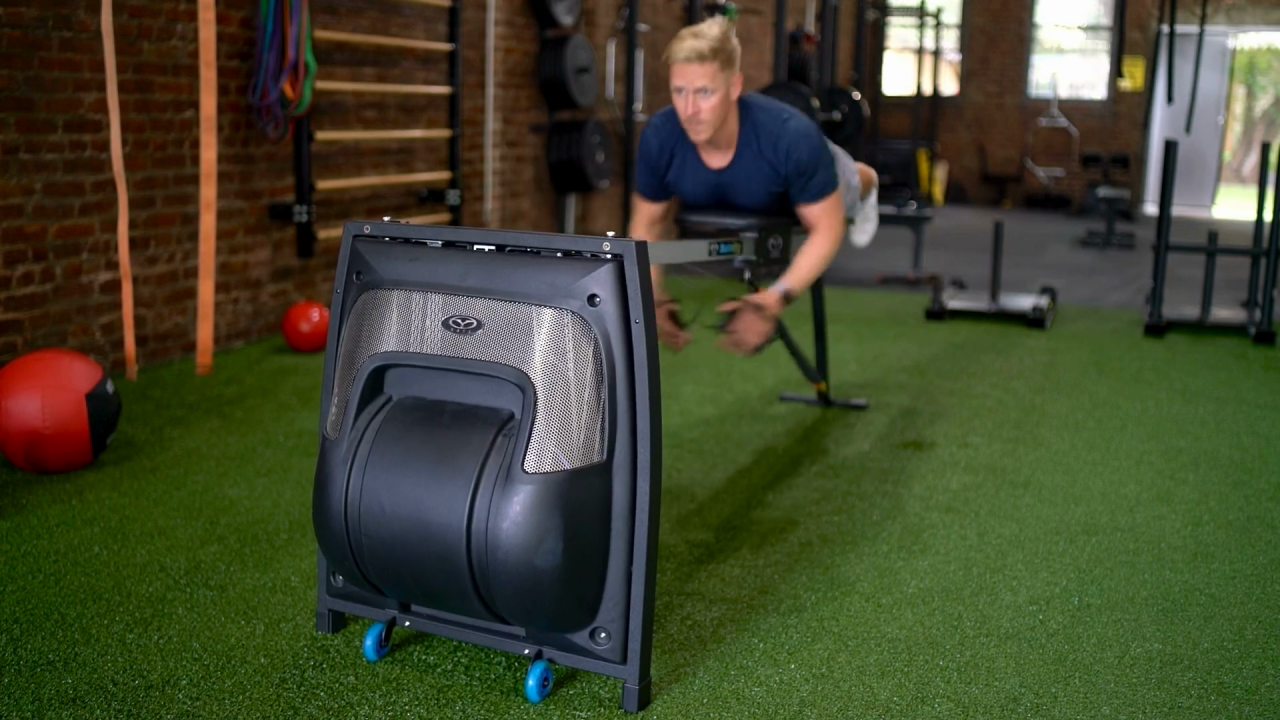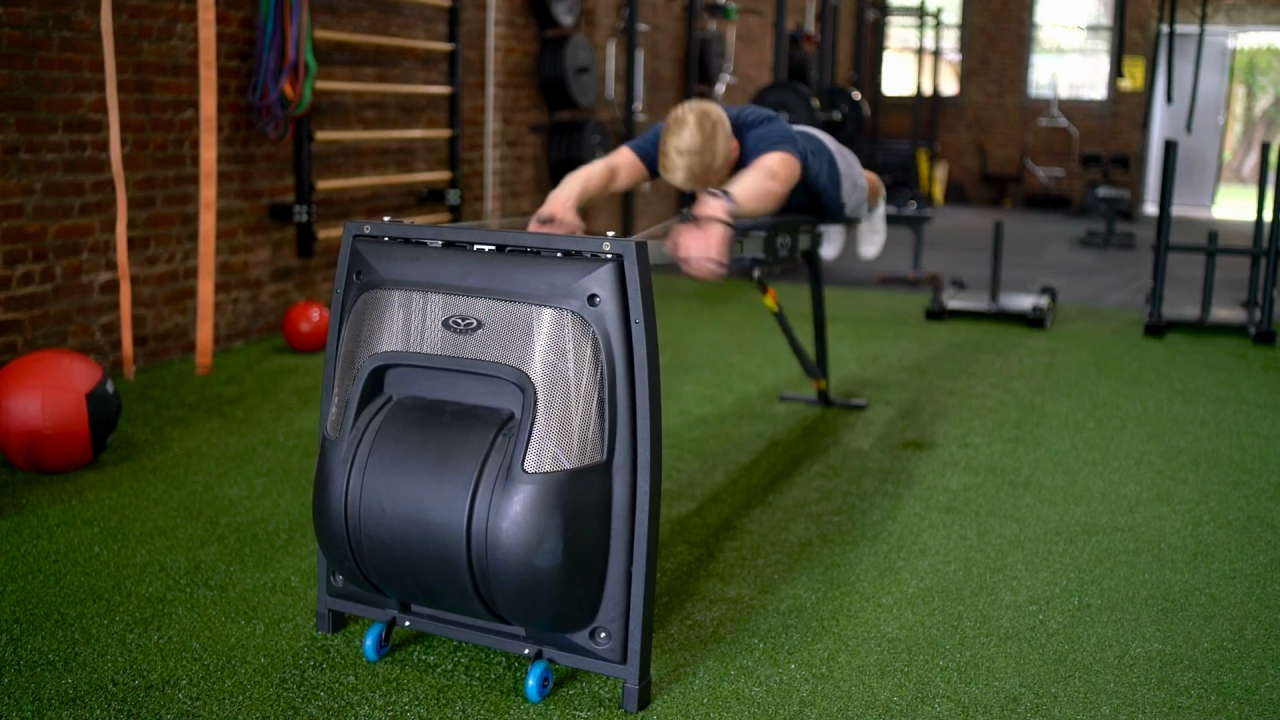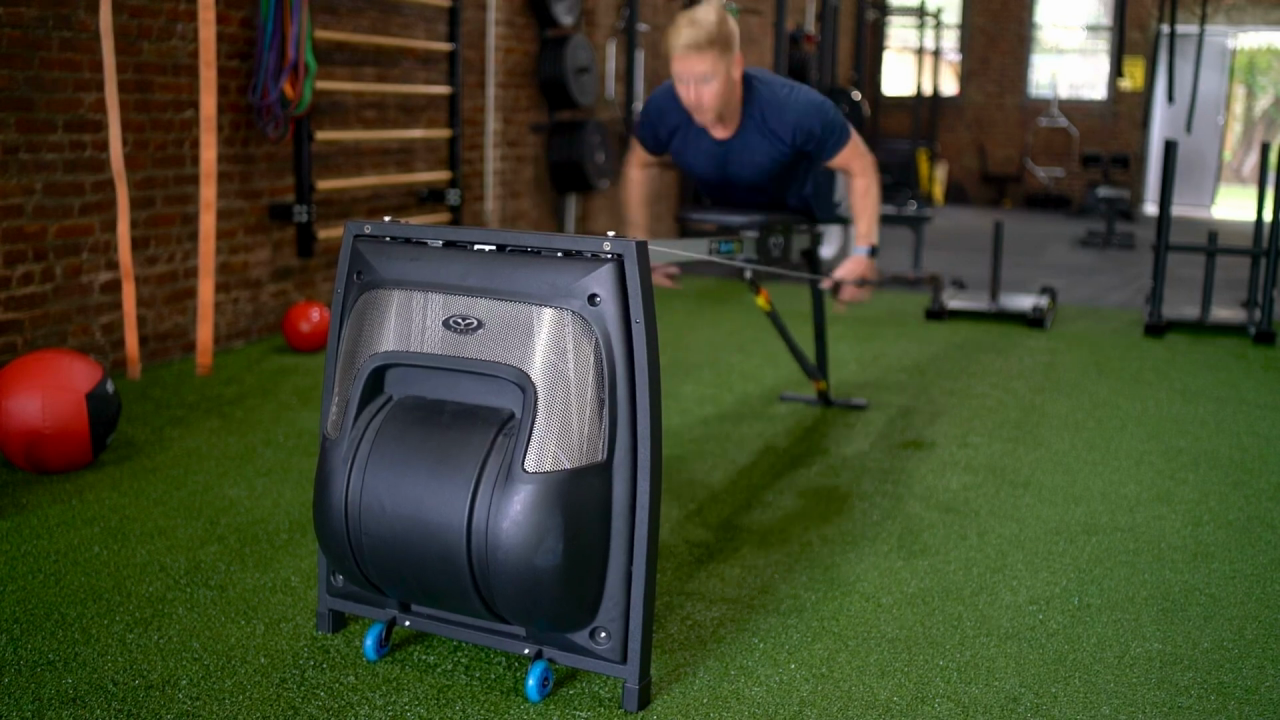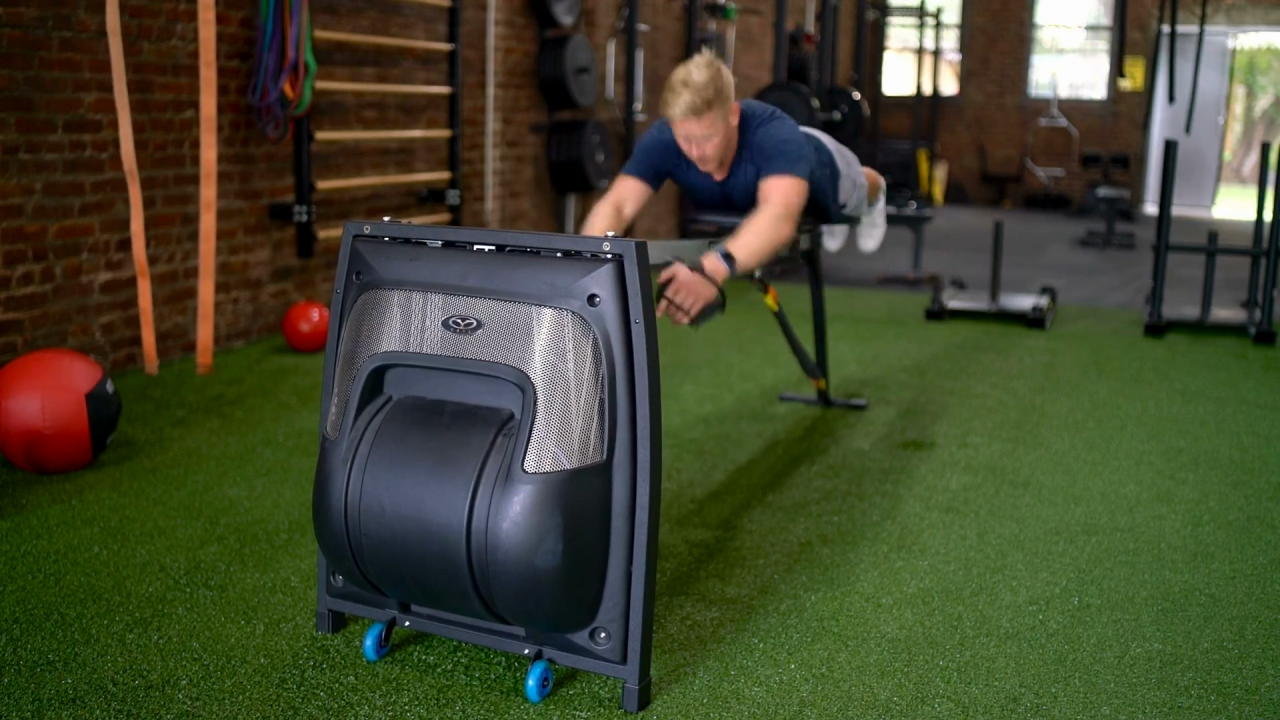
dt=0.5s
person 1, frame 1
left shoulder: (792, 136)
right shoulder: (659, 138)
left elbow: (827, 228)
right elbow: (648, 222)
left wrist: (775, 298)
right wrist: (656, 301)
left ankle: (865, 182)
person 1, frame 2
left shoulder: (768, 140)
right shoulder: (673, 136)
left elbow: (768, 179)
right elbow: (608, 170)
left wrist: (714, 212)
right wrist: (558, 206)
left hip: (815, 162)
left ankle: (871, 202)
person 1, frame 3
left shoulder: (796, 107)
right shoulder: (663, 109)
left elbow: (859, 166)
right elbow: (641, 164)
left wrist: (862, 252)
right wrist: (641, 244)
left hip: (805, 196)
person 1, frame 4
left shoulder: (777, 137)
right shoulder: (662, 140)
left elbow: (780, 221)
right elbow: (614, 206)
left wrist: (714, 268)
left hip: (813, 171)
